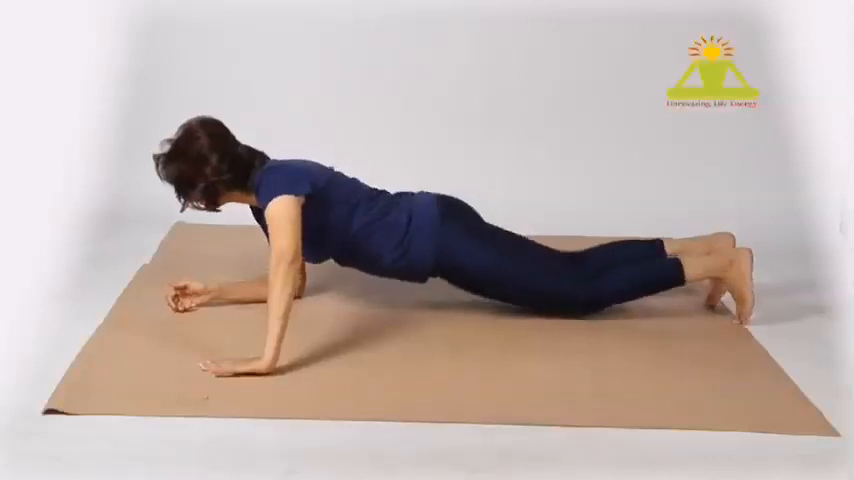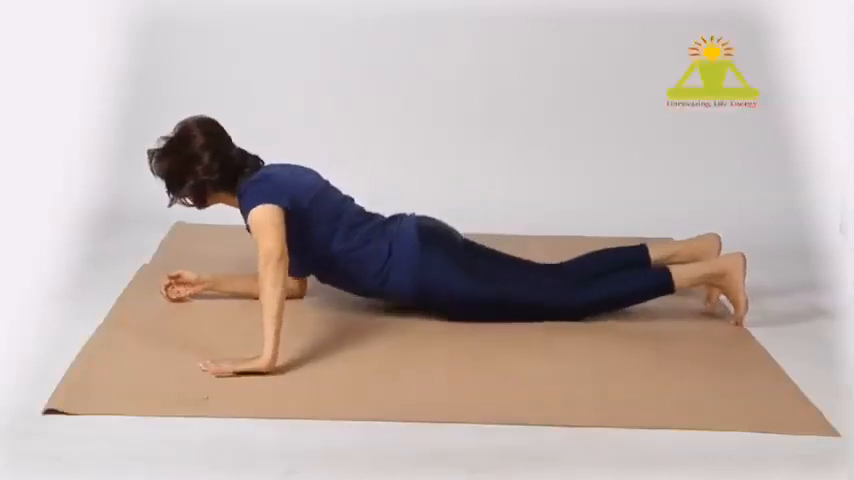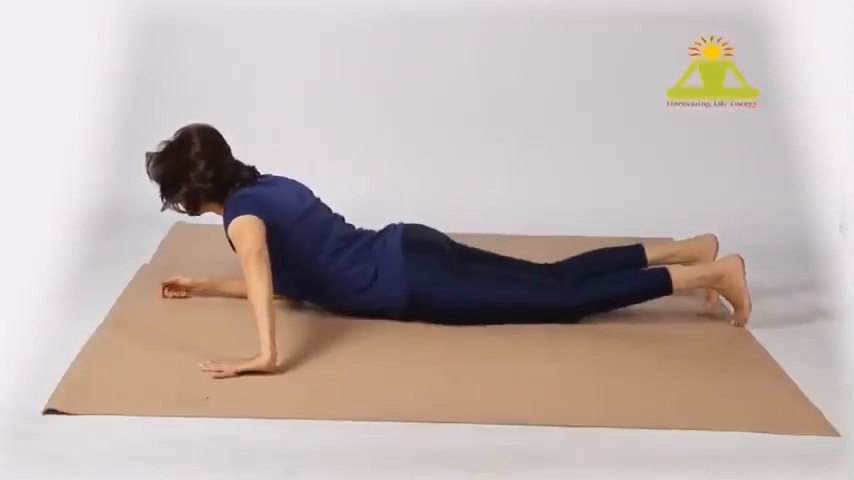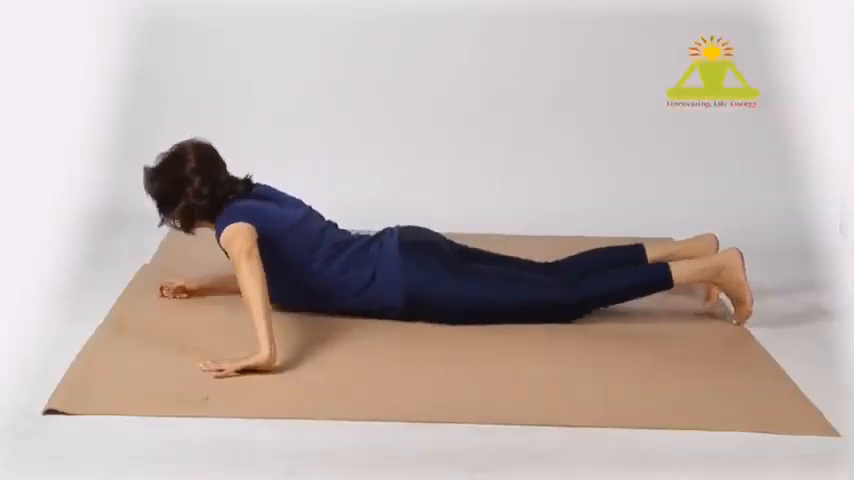
dt=0.3s
person 1, frame 1
left shoulder: (277, 186)
right shoulder: (268, 194)
left elbow: (286, 265)
right elbow: (289, 284)
left wrist: (266, 359)
right wrist: (212, 295)
left hip: (441, 237)
right hip: (432, 229)
left knee: (579, 290)
right knee: (569, 268)
left ankle: (719, 262)
right ankle: (701, 245)
person 1, frame 2
left shoulder: (257, 196)
right shoulder: (275, 176)
left elbow: (273, 260)
right elbow: (293, 280)
left wrist: (267, 356)
right wrist: (208, 284)
left hip: (423, 274)
right hip: (419, 243)
left knee: (570, 299)
right knee: (562, 279)
left ankle: (714, 270)
right ankle: (691, 247)
person 1, frame 3
left shoulder: (239, 210)
right shoulder: (270, 186)
left elbow: (257, 262)
right elbow: (284, 280)
left wrist: (265, 355)
right wrist: (203, 286)
left hip: (413, 287)
right hip: (412, 248)
left knee: (566, 299)
right knee: (556, 277)
left ankle: (712, 273)
right ankle: (691, 249)
person 1, frame 4
left shoulder: (229, 226)
right shoulder: (257, 197)
left elbow: (249, 261)
right elbow: (276, 266)
left wrist: (265, 350)
right wrist: (206, 286)
left hip: (413, 285)
right hip: (410, 248)
left knee: (564, 296)
right knee: (556, 277)
left ankle: (712, 267)
right ankle: (690, 247)
